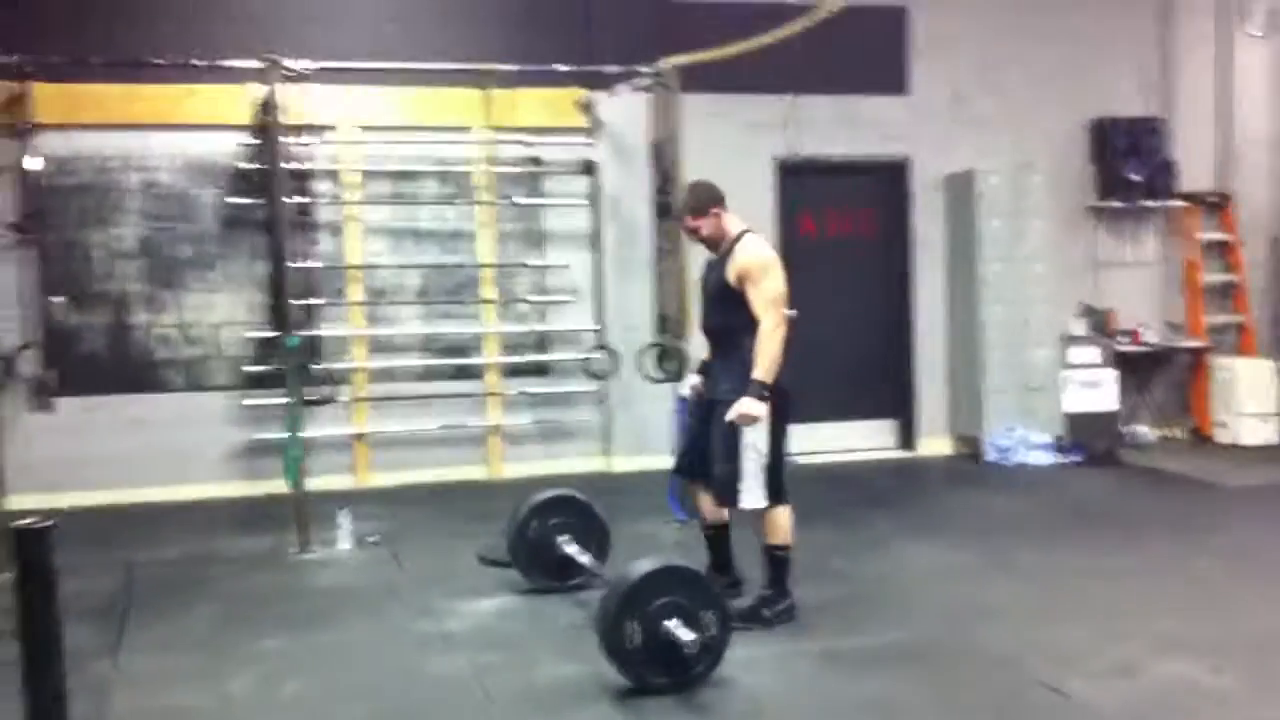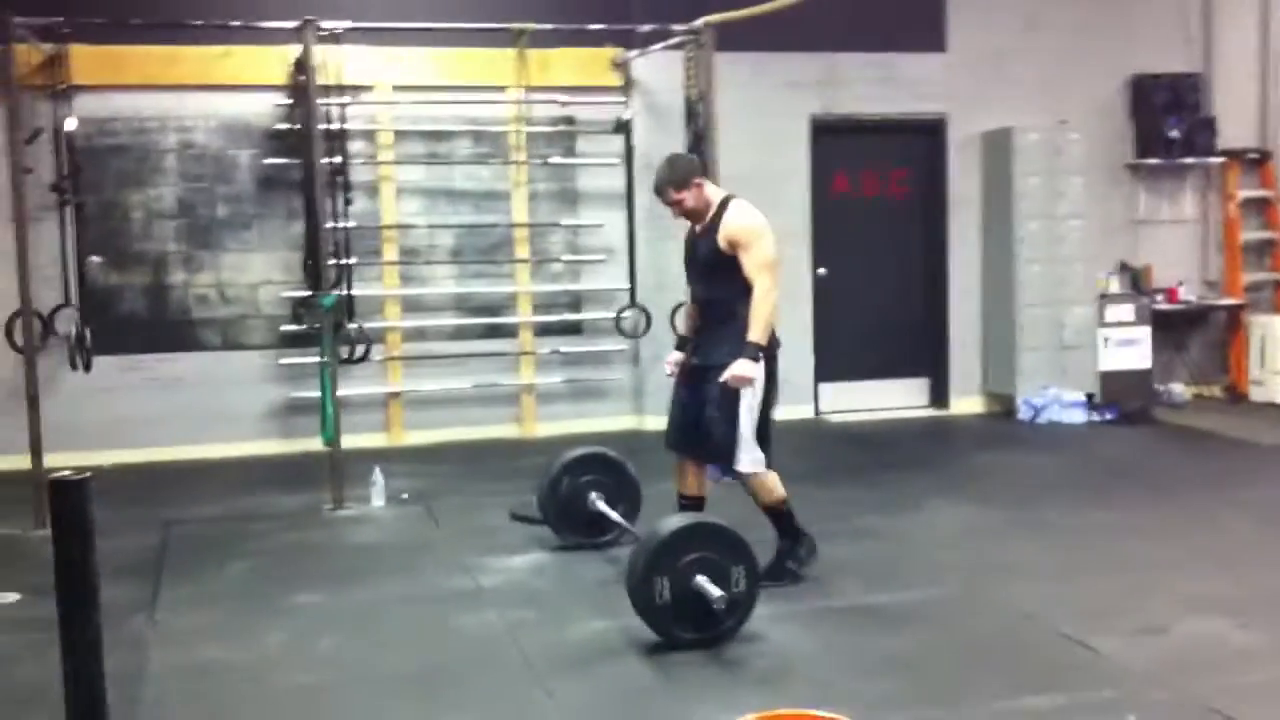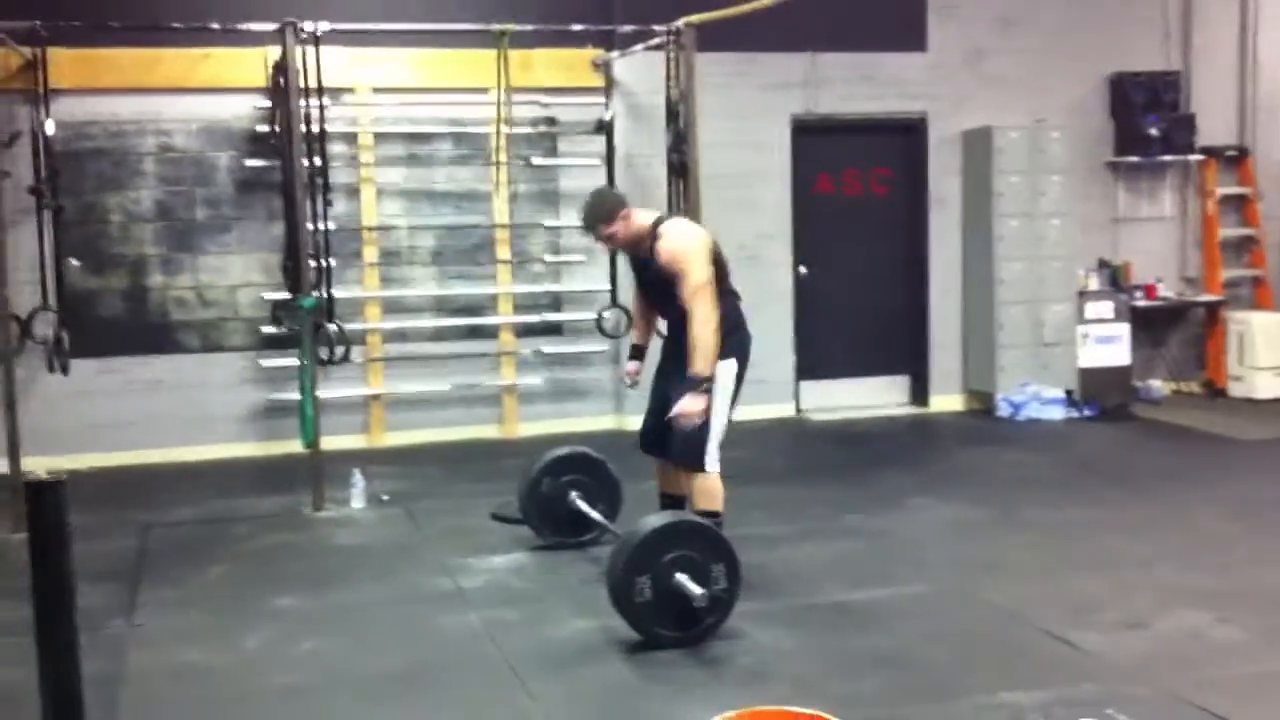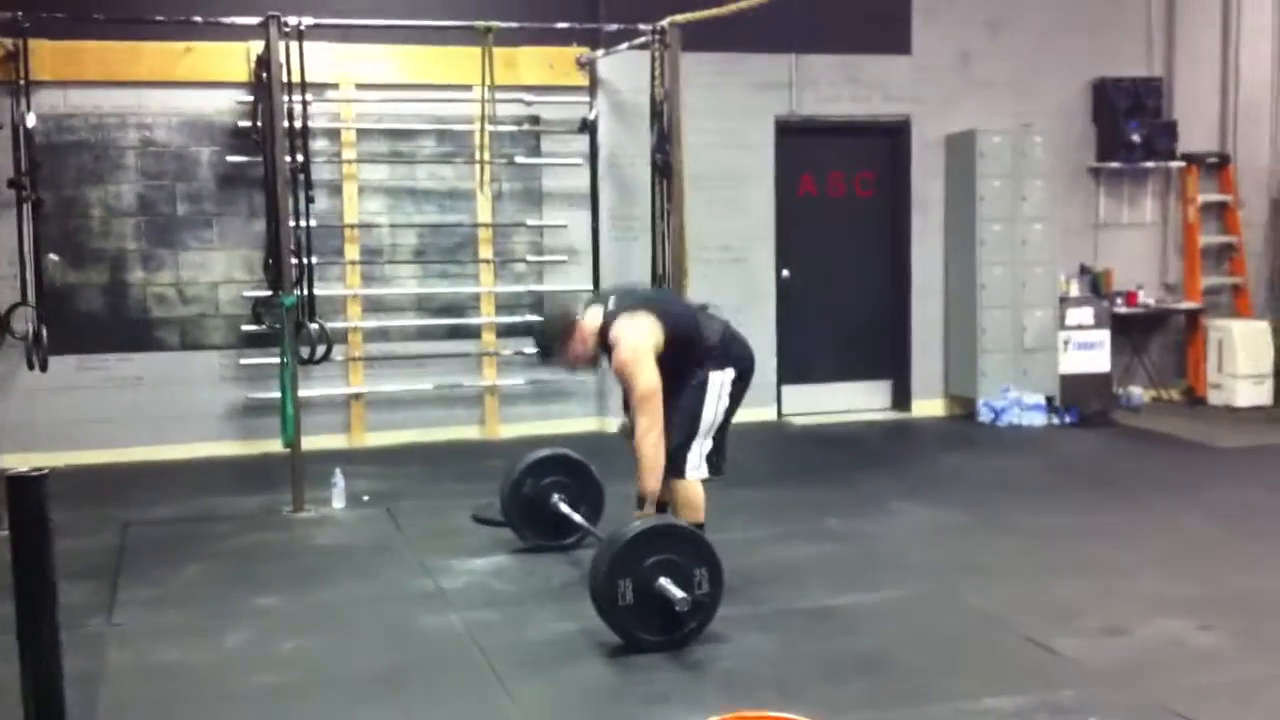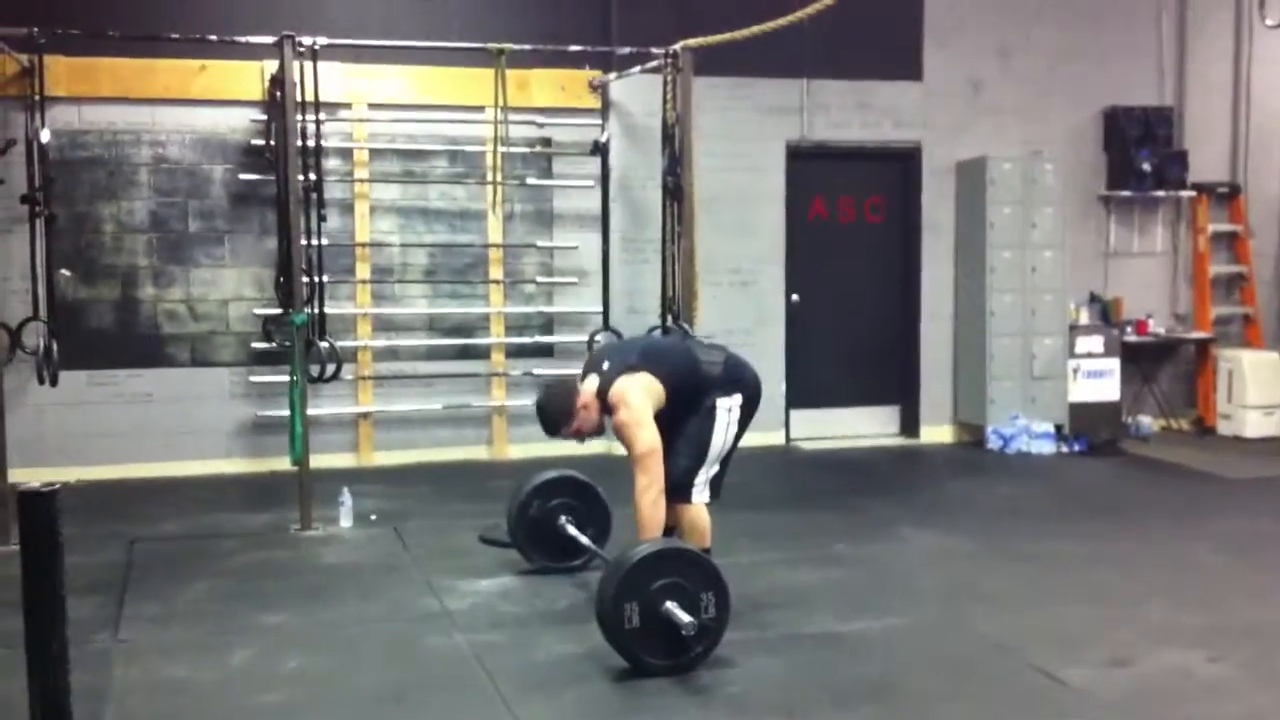
dt=0.3s
person 1, frame 1
left shoulder: (753, 254)
right shoulder: (720, 256)
left elbow: (772, 324)
left wrist: (758, 391)
right wrist: (703, 369)
left hip: (747, 389)
right hip: (720, 383)
left knee: (761, 492)
right knee: (699, 473)
left ankle: (778, 595)
right ankle: (722, 571)
person 1, frame 2
left shoulder: (740, 221)
right shoulder: (698, 228)
left elbow: (764, 288)
left wrist: (752, 352)
right wrist: (682, 343)
left hip: (738, 352)
right hip: (704, 350)
left knee: (742, 458)
right knee: (688, 446)
left ankle: (796, 543)
person 1, frame 3
left shoulder: (677, 241)
right shoulder: (636, 244)
left elbow: (704, 317)
left wrist: (698, 388)
right wrist: (636, 353)
left hip: (716, 349)
right hip: (680, 344)
left knee: (694, 451)
right knee: (663, 446)
person 1, frame 4
left shoulder: (628, 344)
right shoulder: (591, 315)
left elbow: (649, 430)
left wrist: (646, 507)
right wrist: (630, 411)
left hip: (720, 362)
right hip: (686, 358)
left knee: (679, 457)
right knee: (658, 447)
person 1, frame 5
left shoulder: (628, 405)
right shoulder: (591, 375)
left elbow: (650, 488)
left hip: (730, 387)
right hip: (695, 385)
left knee: (682, 483)
right knee: (659, 472)
